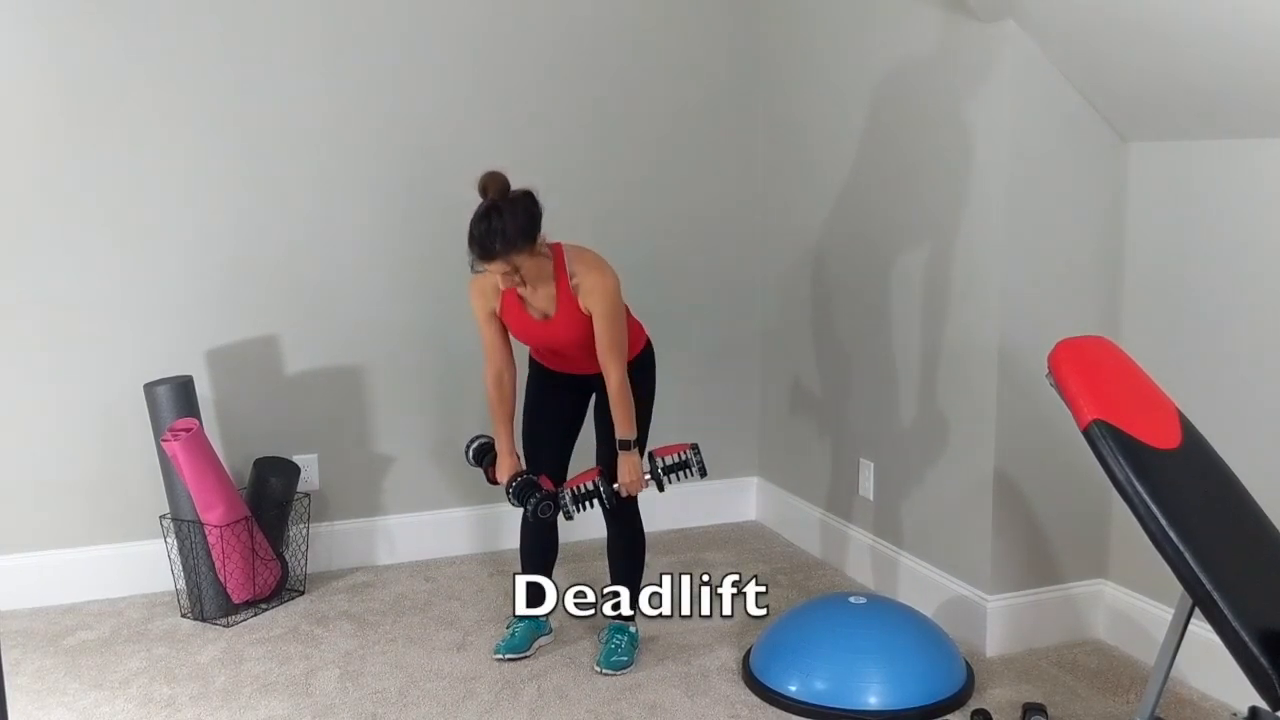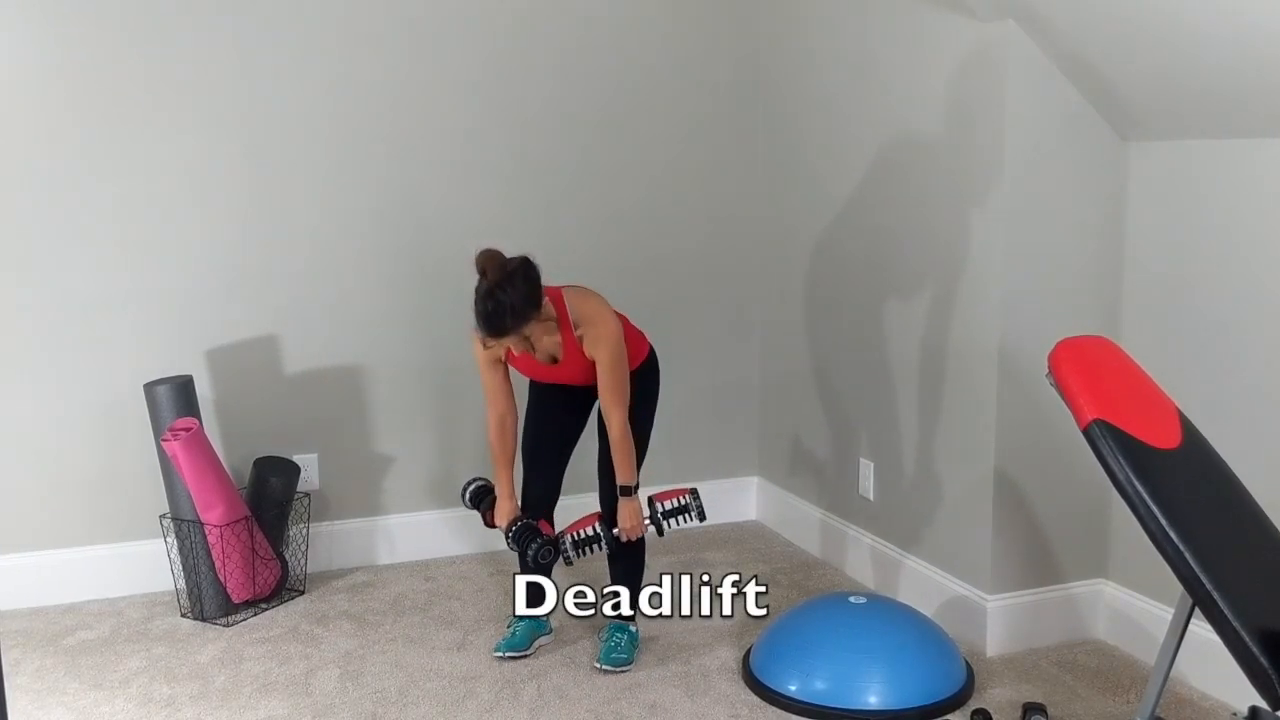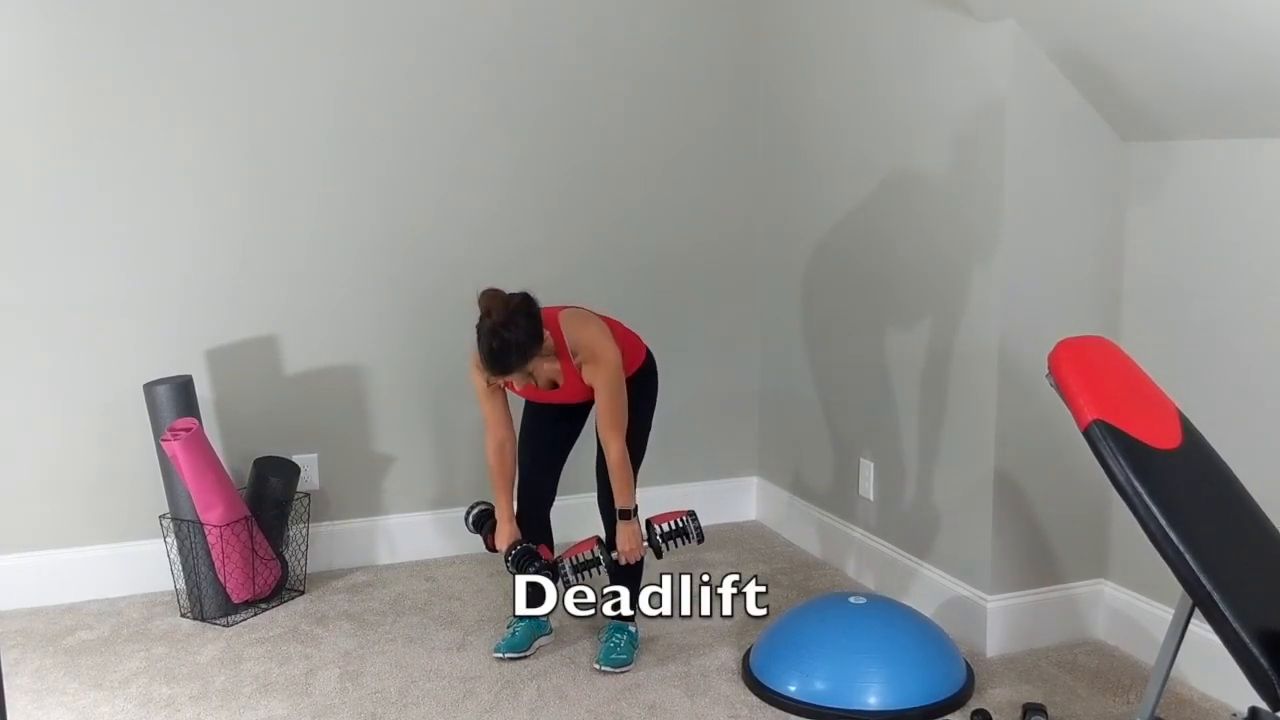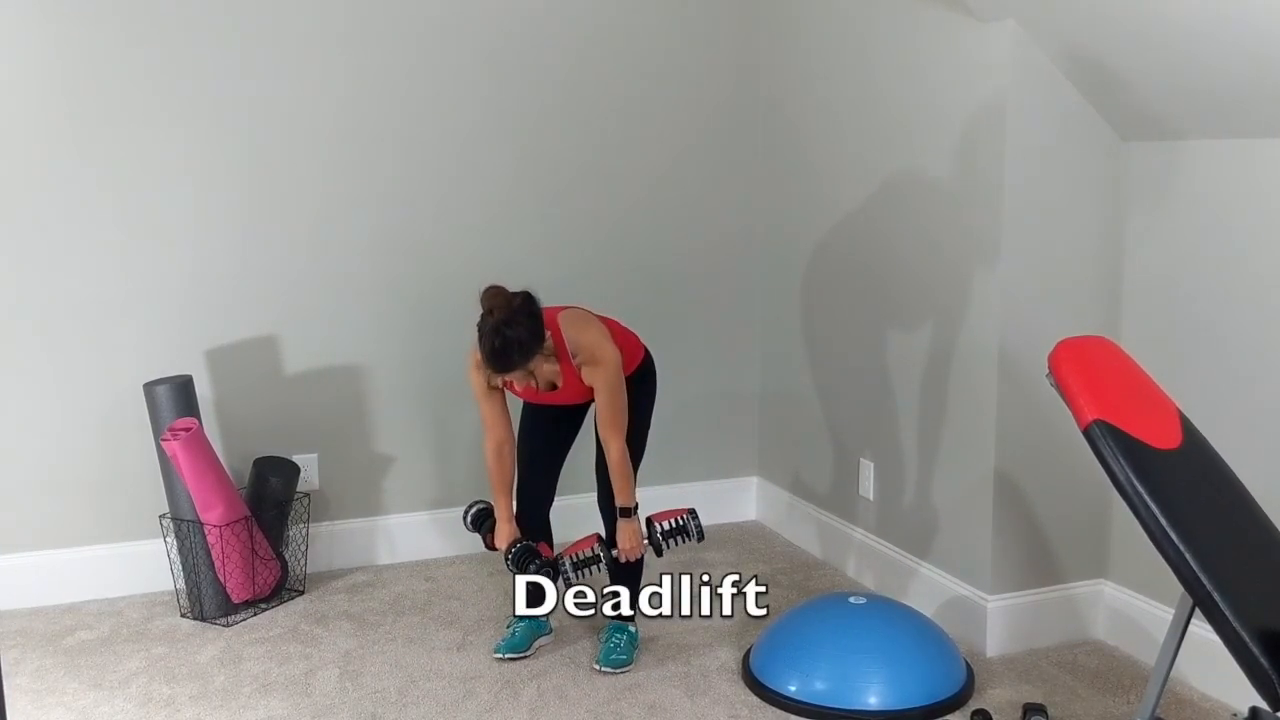
dt=0.5s
person 1, frame 1
left shoulder: (591, 276)
right shoulder: (485, 289)
left elbow: (614, 372)
right elbow: (499, 373)
left wrist: (627, 449)
right wrist: (504, 450)
left hip: (625, 367)
right hip: (552, 373)
left knee: (617, 497)
left ankle: (623, 623)
right ankle: (533, 617)
person 1, frame 2
left shoulder: (594, 321)
right shoulder: (491, 335)
left elbow: (615, 419)
right elbow: (501, 416)
left wrist: (629, 495)
right wrist: (504, 495)
left hip: (630, 376)
right hip: (555, 386)
left knee: (614, 507)
right knee: (535, 497)
left ankle: (623, 622)
right ankle: (532, 616)
person 1, frame 3
left shoulder: (594, 346)
right shoulder: (487, 362)
left elbow: (614, 443)
right elbow: (500, 440)
left wrist: (627, 519)
right wrist: (504, 518)
left hip: (630, 376)
right hip: (553, 395)
left knee: (611, 503)
right knee: (531, 497)
left ankle: (622, 622)
right ankle: (533, 616)
person 1, frame 4
left shoulder: (593, 348)
right shoulder: (485, 362)
left elbow: (614, 443)
right elbow: (498, 441)
left wrist: (628, 517)
right wrist: (503, 517)
left hip: (627, 377)
right hip: (552, 395)
left knee: (611, 503)
right knee: (531, 499)
left ankle: (622, 623)
right ankle: (533, 616)
